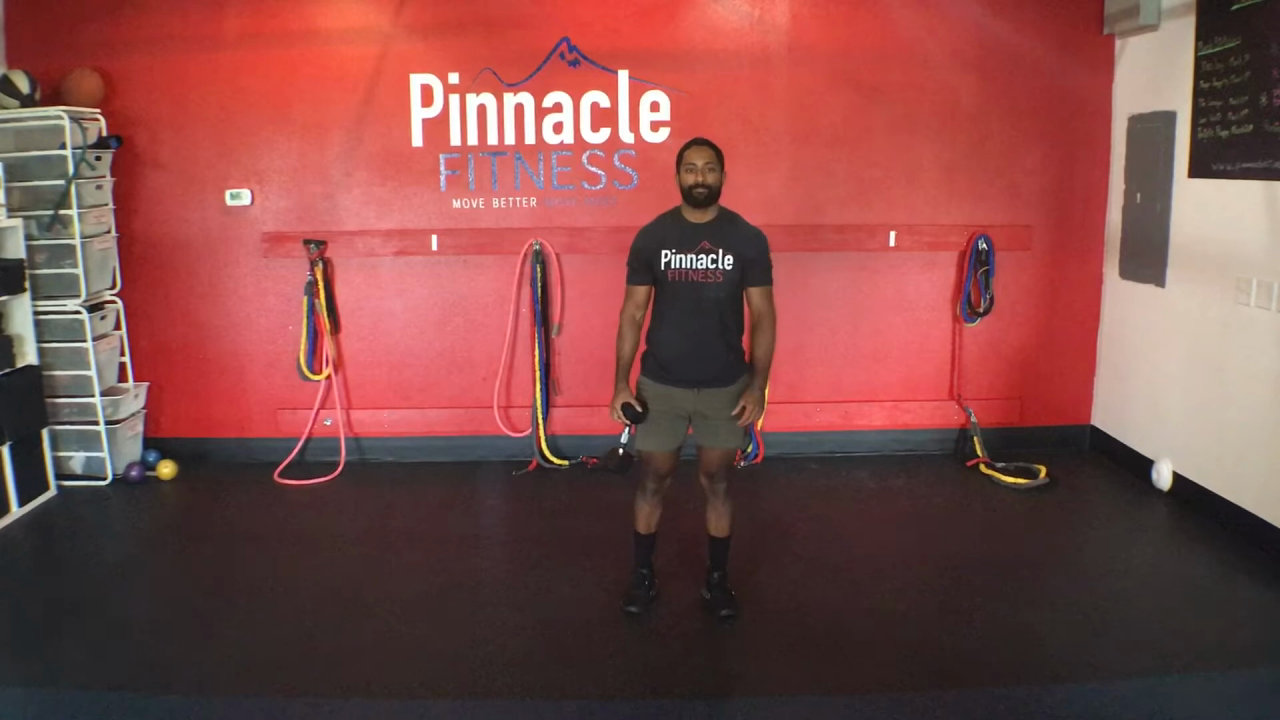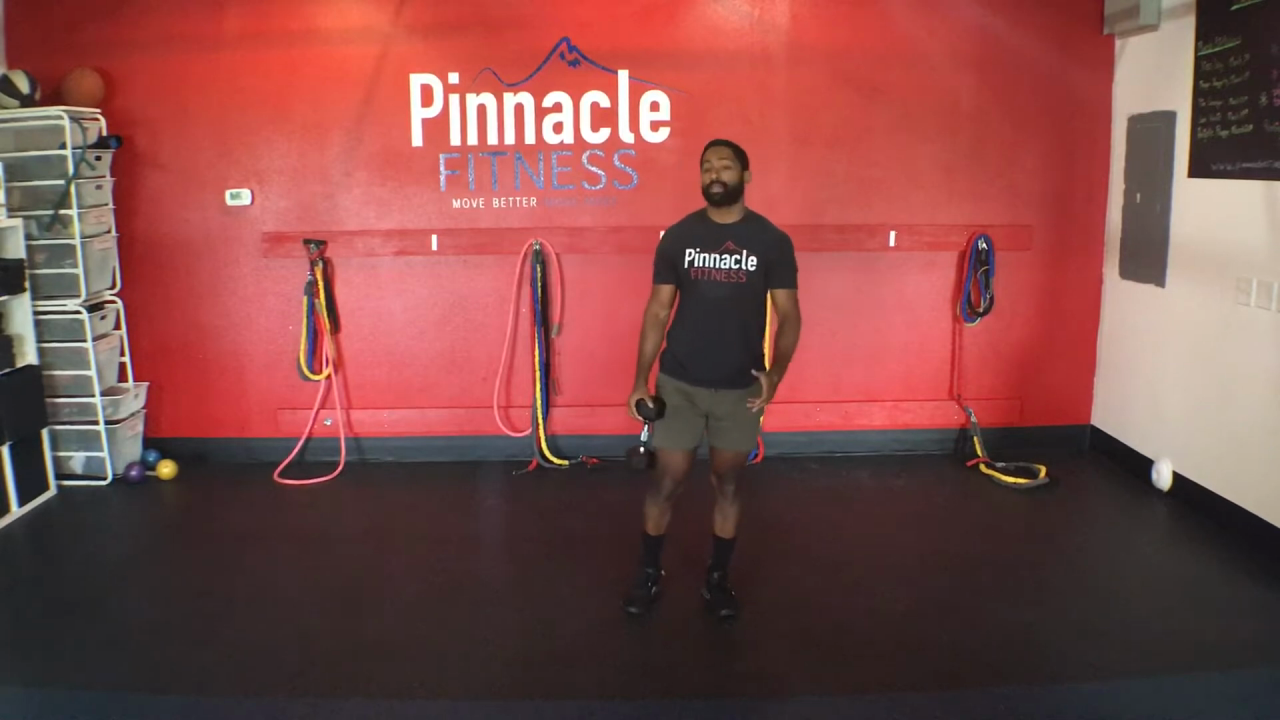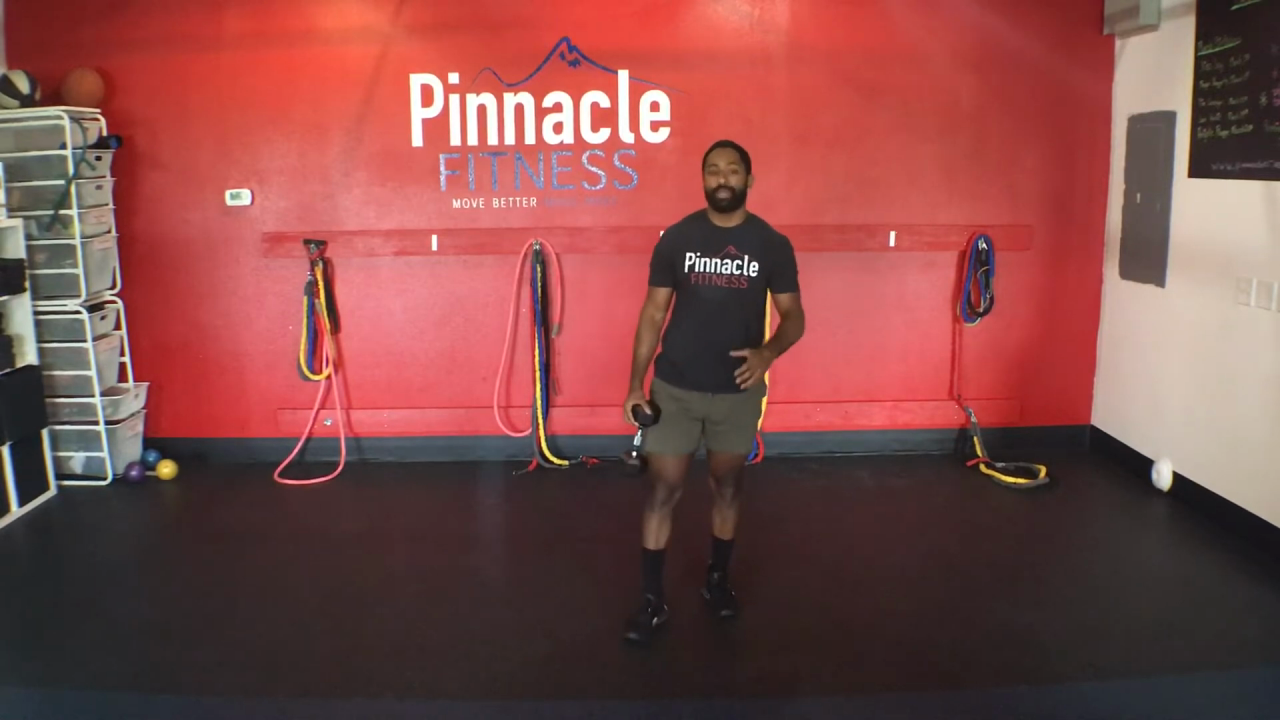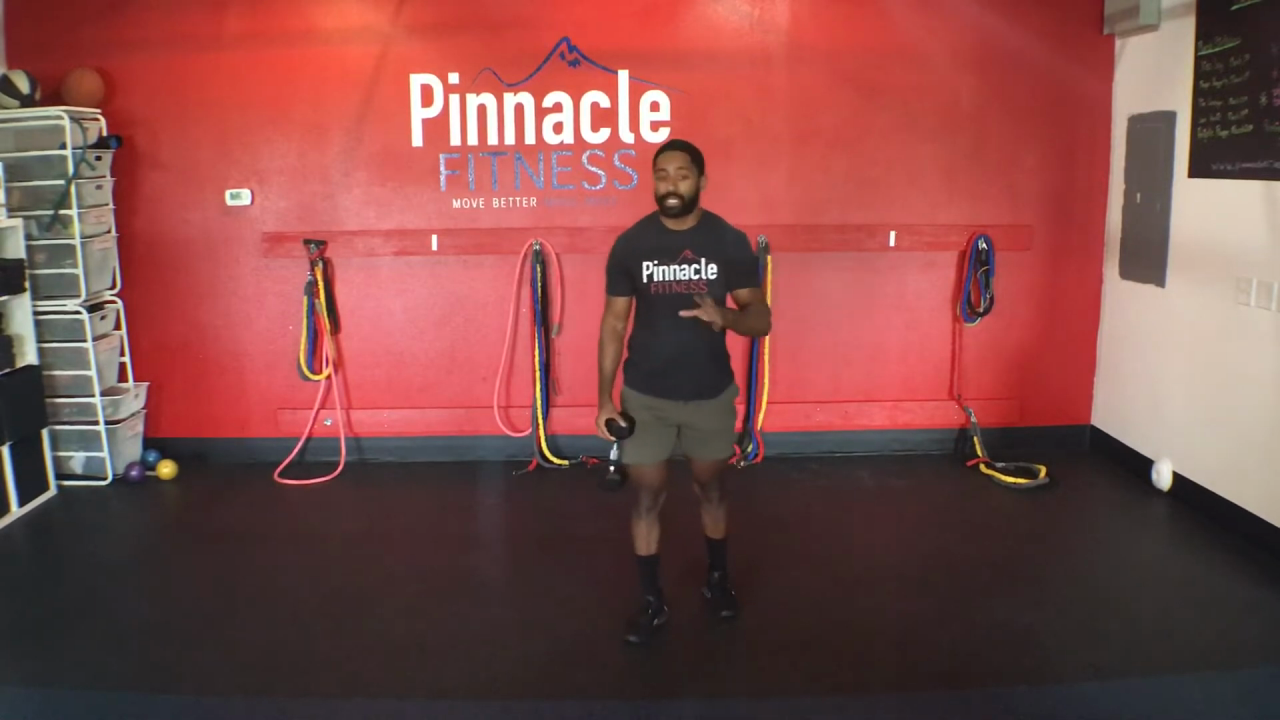
dt=0.5s
person 1, frame 1
left shoulder: (748, 238)
right shoulder: (651, 237)
left elbow: (763, 315)
right elbow: (633, 312)
left wrist: (758, 386)
right wrist: (621, 383)
left hip: (725, 386)
right hip: (660, 383)
left knee: (717, 483)
right knee: (653, 481)
left ankle: (717, 578)
right ankle: (643, 575)
person 1, frame 2
left shoulder: (773, 241)
right shoulder: (678, 236)
left elbow: (788, 314)
right elbow: (658, 310)
left wrist: (777, 371)
right wrist: (641, 380)
left hip: (741, 387)
right hip: (680, 382)
left knee: (727, 484)
right knee: (667, 482)
left ankle: (717, 577)
right ankle: (649, 572)
person 1, frame 3
left shoulder: (773, 244)
right shoulder: (676, 238)
left elbow: (793, 316)
right elbow: (653, 313)
left wrist: (767, 351)
right wrist: (636, 383)
left hip: (736, 390)
right hip: (675, 387)
left knee: (727, 487)
right knee: (663, 490)
left ankle: (717, 579)
right ankle: (652, 599)
person 1, frame 4
left shoulder: (730, 242)
right shoulder: (630, 244)
left elbow: (760, 317)
right elbow: (614, 322)
left wrist: (724, 316)
right wrist: (605, 397)
left hip: (711, 394)
right hip: (645, 395)
left knee: (710, 489)
right knee: (648, 497)
left ankle: (717, 576)
right ankle: (652, 600)
